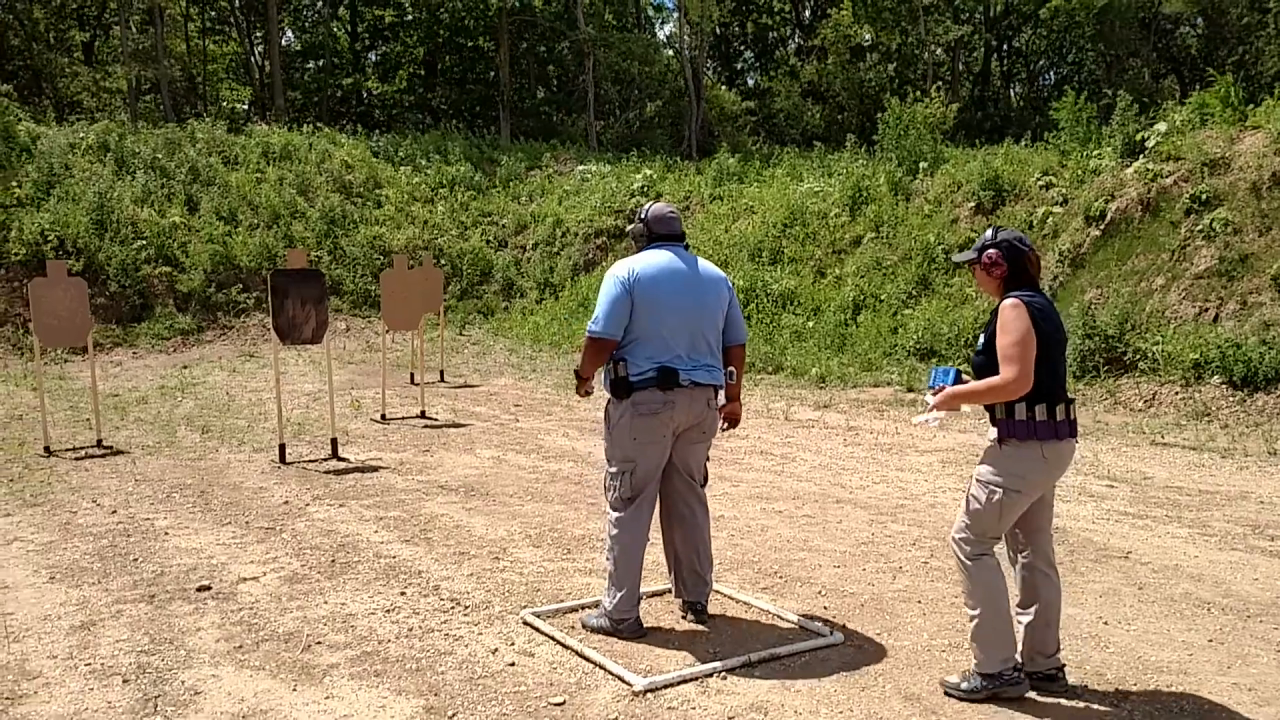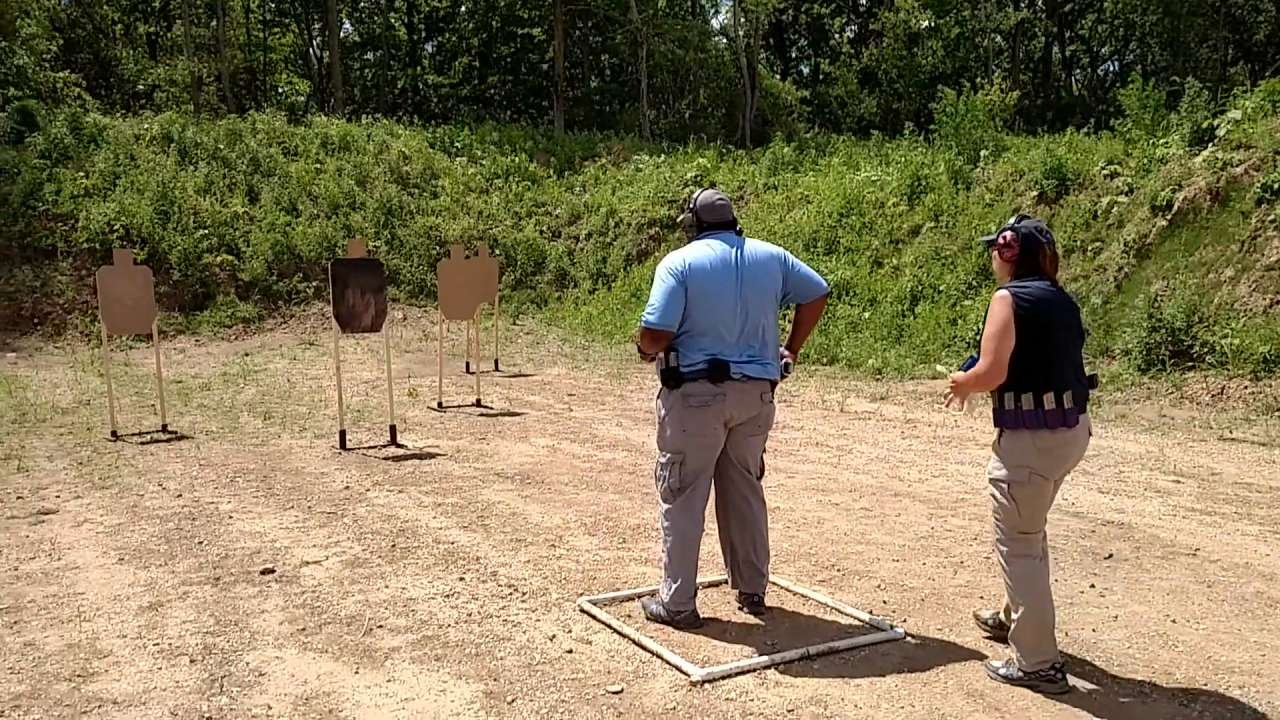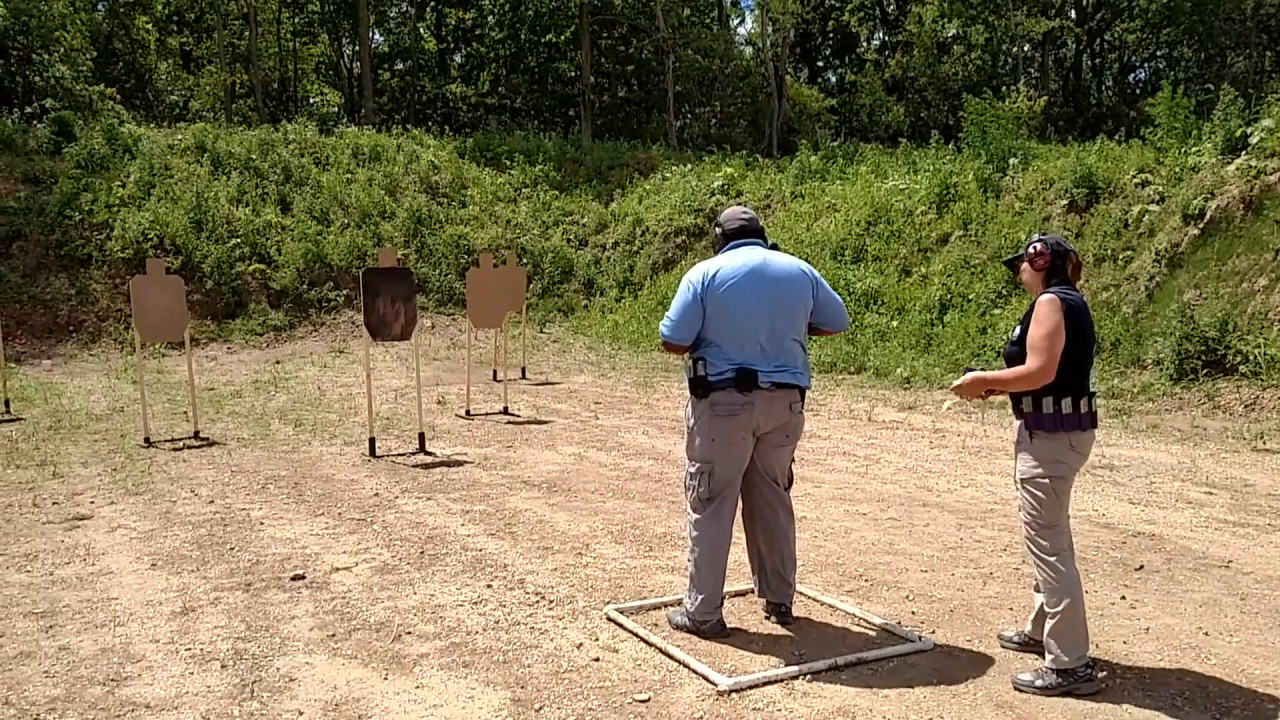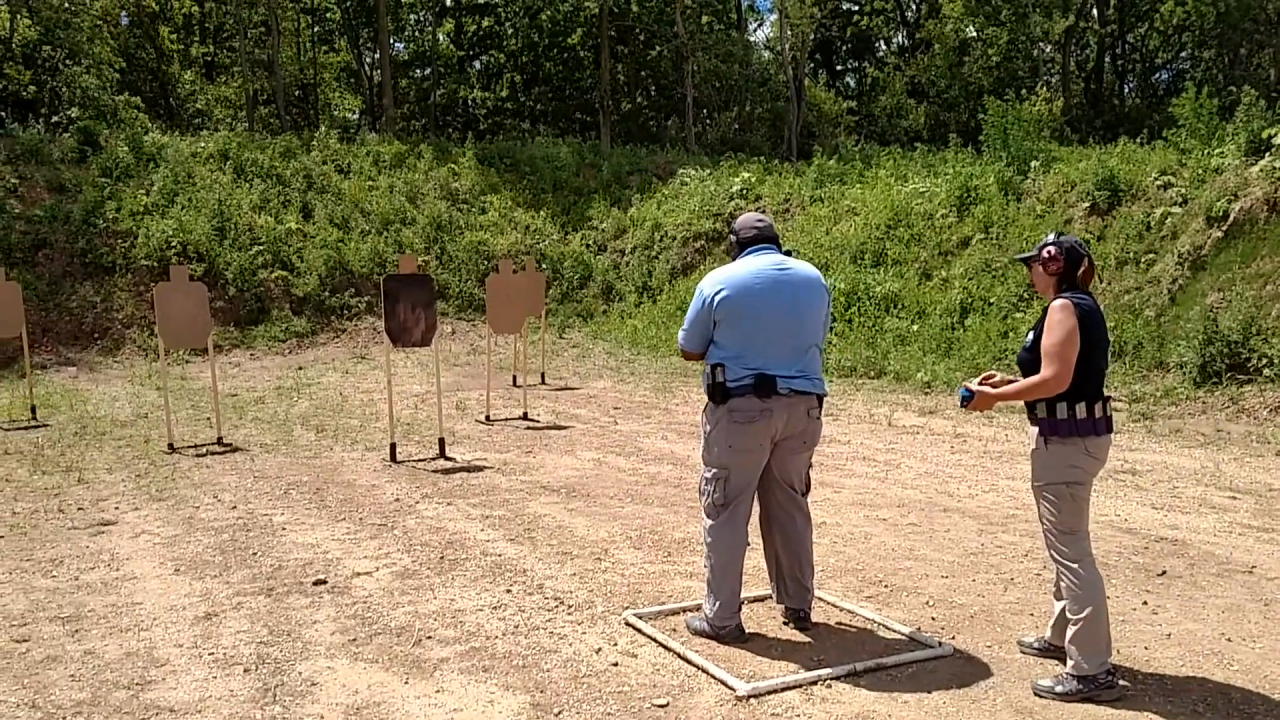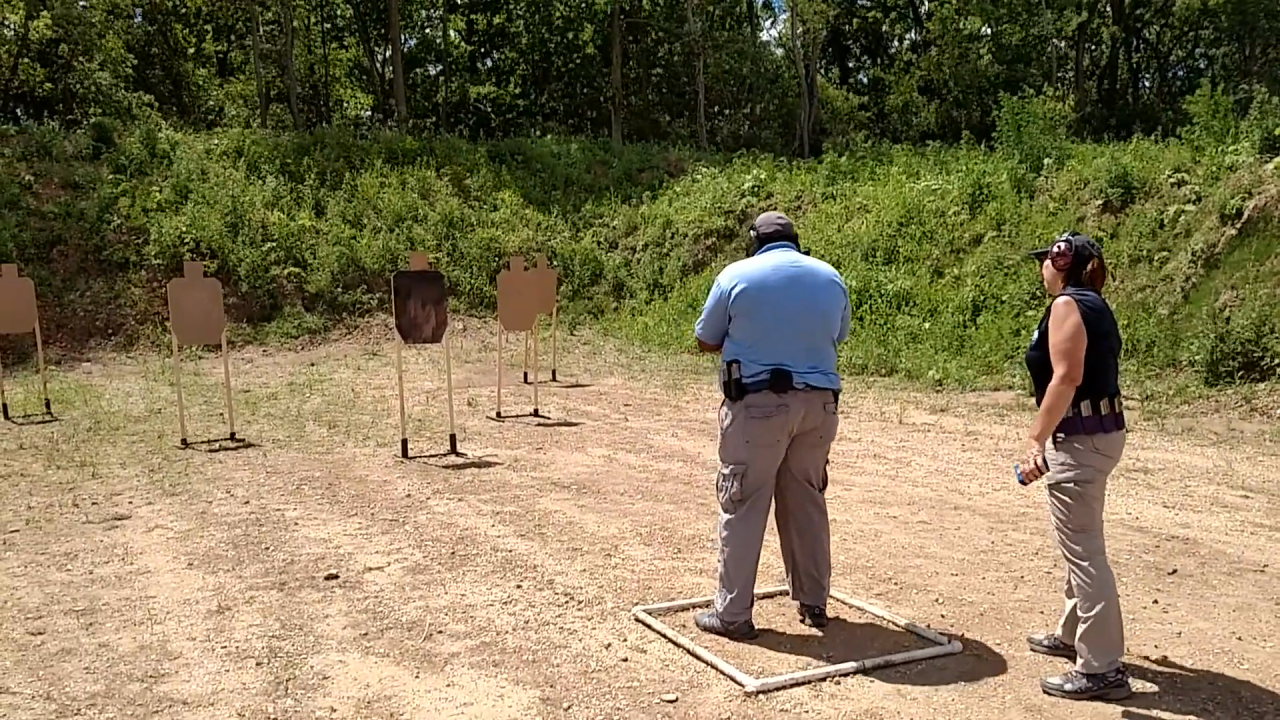
dt=1s
person 1, frame 1
left shoulder: (1014, 307)
right shoulder: (1036, 305)
left elbow: (1015, 382)
left wrist: (958, 395)
right wrist: (971, 386)
left hip: (1024, 445)
right hip: (1045, 442)
left knee: (971, 542)
right knee: (1033, 551)
left ankle: (996, 668)
right ankle: (1041, 662)
person 1, frame 2
left shoulder: (1011, 297)
right shoulder: (1059, 299)
left elbow: (991, 373)
left wrist: (961, 382)
right wrist: (972, 382)
left hip: (1031, 434)
right hip: (1070, 428)
left knee: (1017, 544)
right knee: (1028, 534)
left ankle: (1037, 663)
right ankle: (1015, 619)
person 1, frame 3
left shoulder: (1051, 301)
right shoulder: (1066, 302)
left elbow: (1039, 372)
left wrist: (984, 379)
right wrist: (998, 386)
left hip: (1050, 434)
right hip: (1058, 430)
left knee: (1048, 543)
right knee: (1050, 537)
left ankle: (1071, 664)
right ankle: (1043, 629)
person 1, frame 4
left shoulder: (1064, 307)
right shoulder: (1080, 306)
left elbow: (1055, 380)
left wrist: (995, 396)
right wrist: (1008, 383)
left hip: (1067, 440)
right hip: (1076, 435)
left knee: (1071, 551)
right knee: (1065, 545)
left ankle: (1092, 671)
right ankle: (1062, 637)
person 1, frame 5
left shoulder: (1067, 304)
right shoulder: (1092, 304)
left elbow: (1066, 378)
left wrist: (1037, 440)
left hip: (1079, 438)
right hip: (1097, 431)
left knee: (1083, 549)
right knee: (1080, 544)
left ankle: (1101, 669)
right ankle: (1073, 634)
person 2, frame 1
left shoulder: (627, 271)
right shoulder: (715, 277)
left elbow: (602, 340)
right elbow: (735, 345)
left wrist: (584, 374)
right wrist: (732, 397)
left hip: (643, 401)
right hip: (700, 400)
left knee: (629, 506)
right knee: (688, 499)
left ankle: (620, 612)
right ankle: (695, 599)
person 2, frame 2
left shoulder: (680, 261)
right shoulder: (770, 256)
left elbow: (656, 331)
right elbow: (817, 293)
left wrist: (646, 350)
right wrist: (792, 349)
left hip: (696, 393)
right hip: (756, 392)
left knee: (682, 496)
right knee: (745, 492)
left ankle: (677, 603)
right ankle: (752, 590)
person 2, frame 3
left shoulder: (706, 273)
right shoulder: (800, 272)
left elbow: (673, 341)
right elbow: (836, 322)
left hip: (724, 402)
right hip: (784, 400)
left knee: (710, 507)
right knee: (772, 501)
left ankle: (703, 612)
right ankle: (779, 600)
person 2, frame 4
left shoulder: (720, 282)
right shoulder: (813, 278)
left elbow: (690, 350)
left hip: (741, 408)
right hip: (802, 406)
left knee: (726, 512)
right knee: (790, 506)
left ankle: (721, 618)
right ankle: (798, 605)
person 2, frame 5
left shoulder: (737, 275)
right shoulder: (830, 278)
left elbow: (706, 340)
right elbow: (837, 336)
left hip: (758, 405)
right hip: (818, 403)
left knee: (741, 507)
right knee: (806, 503)
left ankle: (732, 614)
right ankle: (814, 602)
